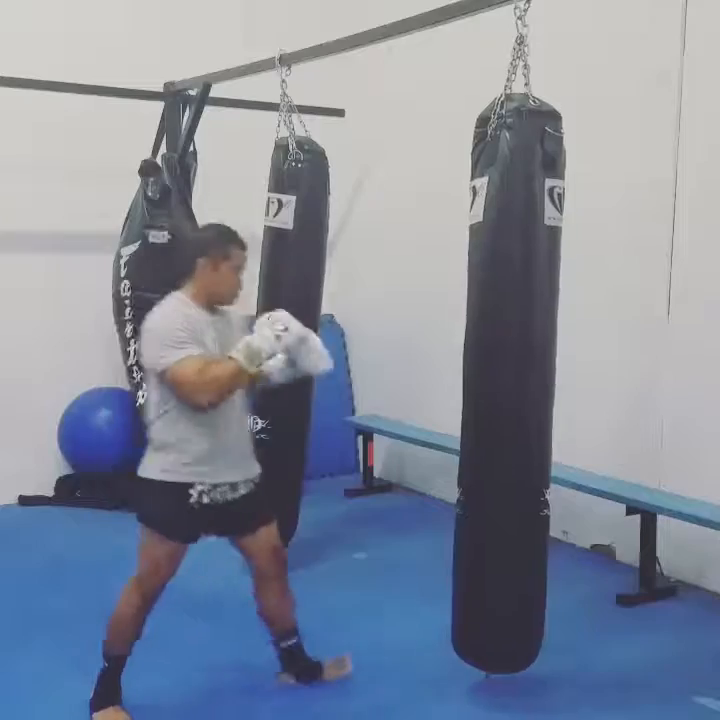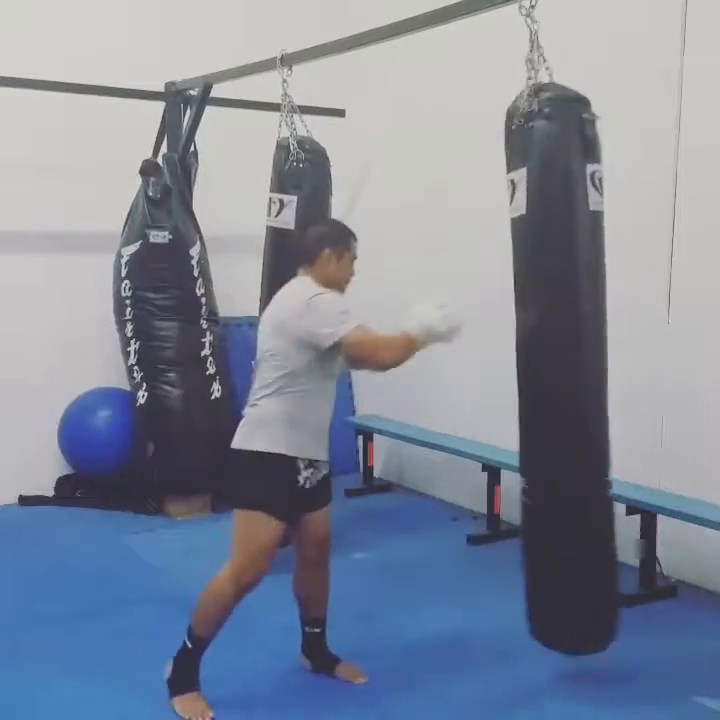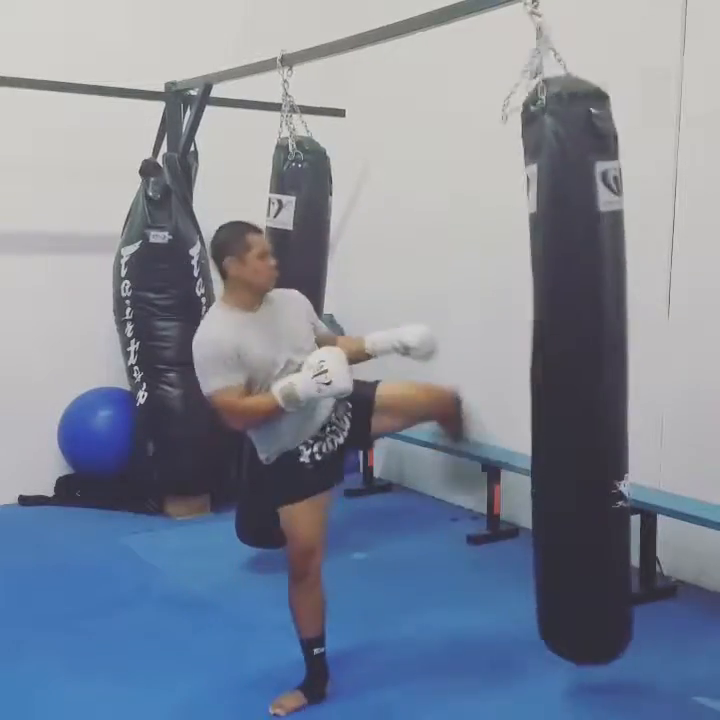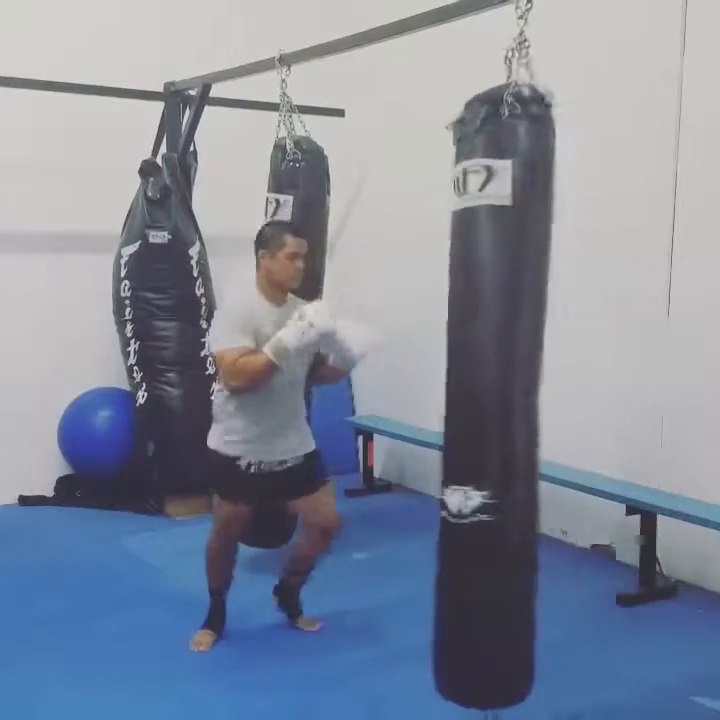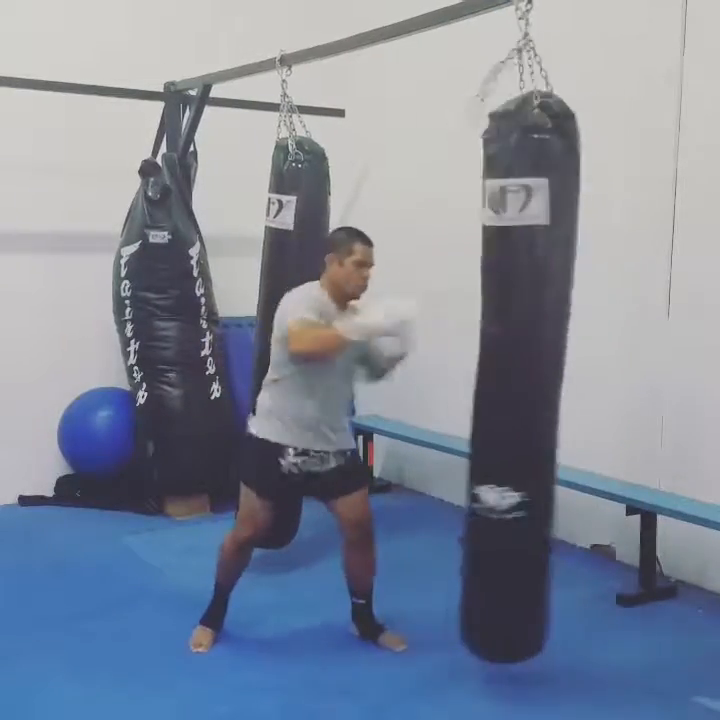
dt=0.7s
person 1, frame 1
left shoulder: (227, 320)
right shoulder: (167, 322)
left elbow: (242, 383)
right elbow: (202, 392)
left wrist: (288, 363)
right wrist: (256, 347)
left hip: (238, 473)
right hip: (176, 481)
left knee: (271, 563)
right knee: (148, 586)
left ankle: (296, 662)
person 1, frame 2
left shoulder: (299, 302)
right shoulder: (315, 303)
right elbow: (379, 355)
left wrist: (354, 352)
right wrist: (427, 329)
left hip: (301, 454)
right hip: (268, 454)
left knee: (317, 548)
right knee: (247, 570)
left ankle: (317, 651)
right ankle: (182, 676)
person 1, frame 3
left shoulder: (292, 302)
right shoulder: (214, 339)
left elbow: (335, 347)
right elbow: (236, 413)
left wrist: (388, 343)
right wrist: (296, 390)
left hip: (341, 410)
right hip: (292, 453)
left knee: (440, 399)
right knee: (305, 559)
right ankle: (316, 677)
person 1, frame 4
left shoulder: (303, 311)
right shoulder: (236, 312)
left elbow: (318, 374)
right elbow: (237, 377)
left wrist: (342, 358)
right wrist: (287, 342)
left hip: (294, 447)
right hip: (238, 450)
left knee: (326, 524)
right knee: (225, 537)
left ankle: (288, 595)
right ankle: (215, 616)
person 1, frame 5
left shoulder: (356, 313)
right shoulder: (304, 300)
left elbow: (374, 369)
right elbow: (303, 346)
left wrist: (391, 349)
right wrist: (364, 327)
left hip: (333, 445)
right hip: (277, 442)
left knee: (360, 529)
right knee: (248, 535)
left ankle: (365, 620)
right ankle: (214, 614)
